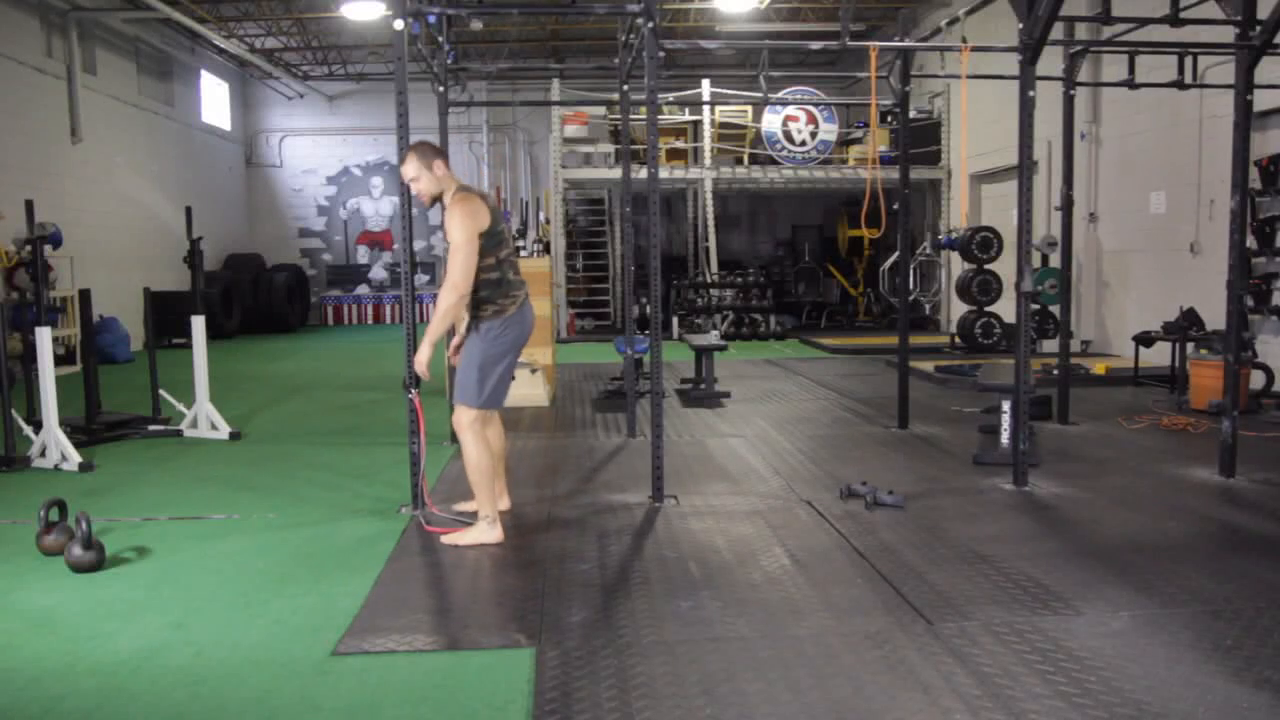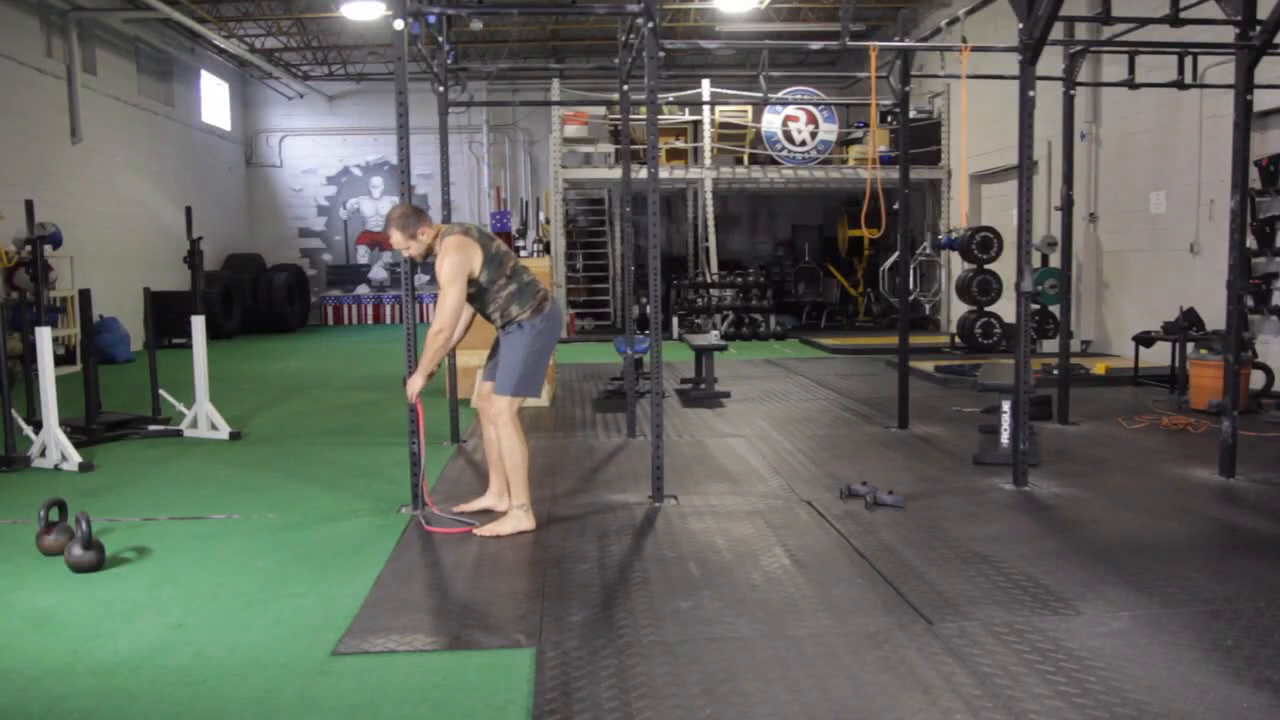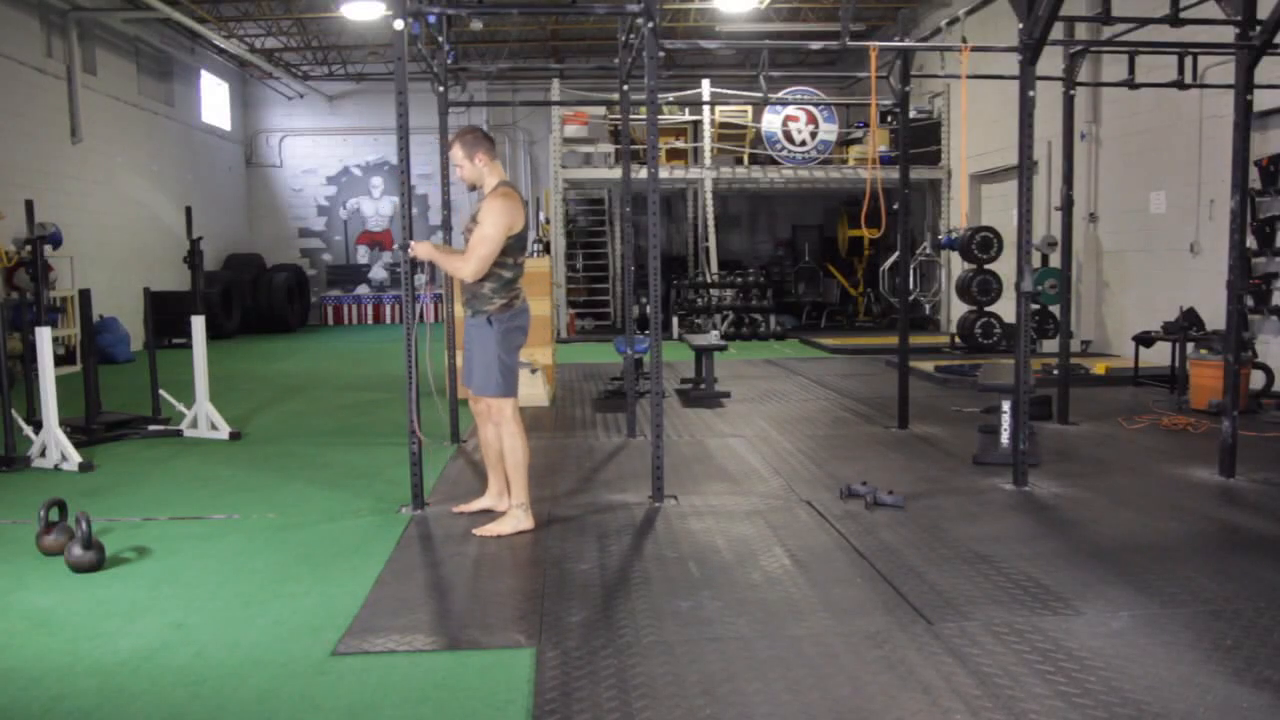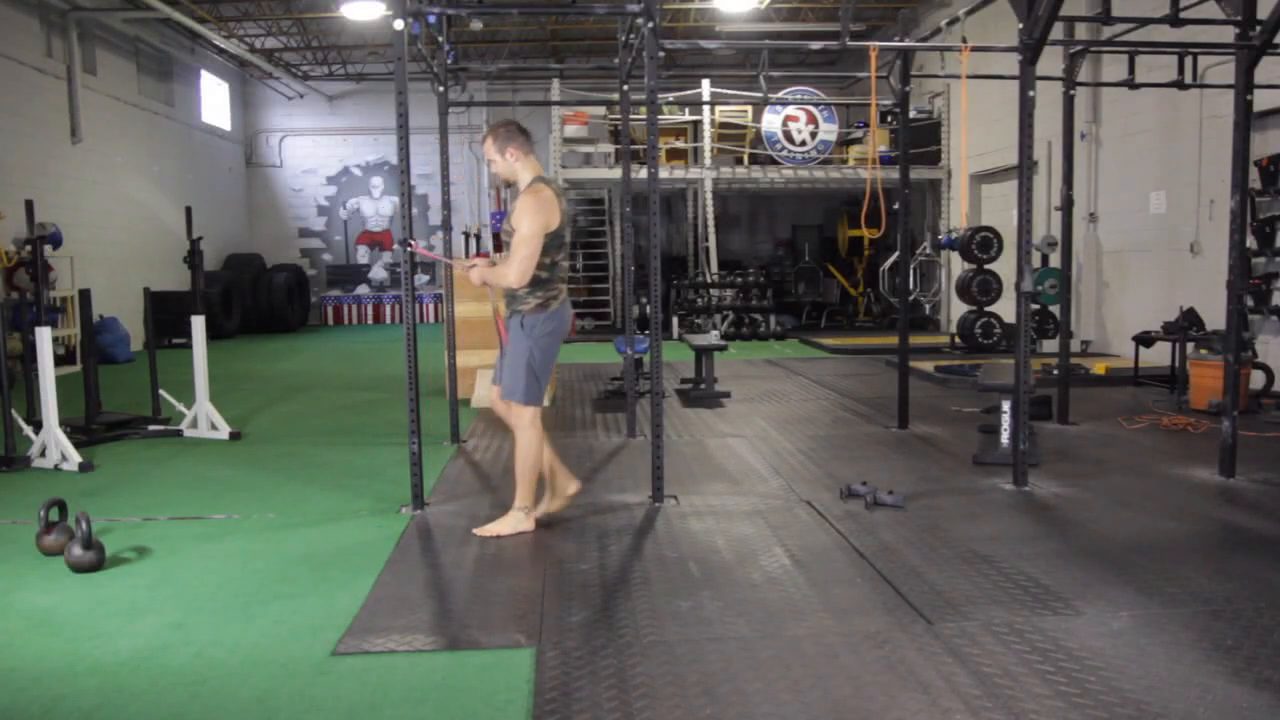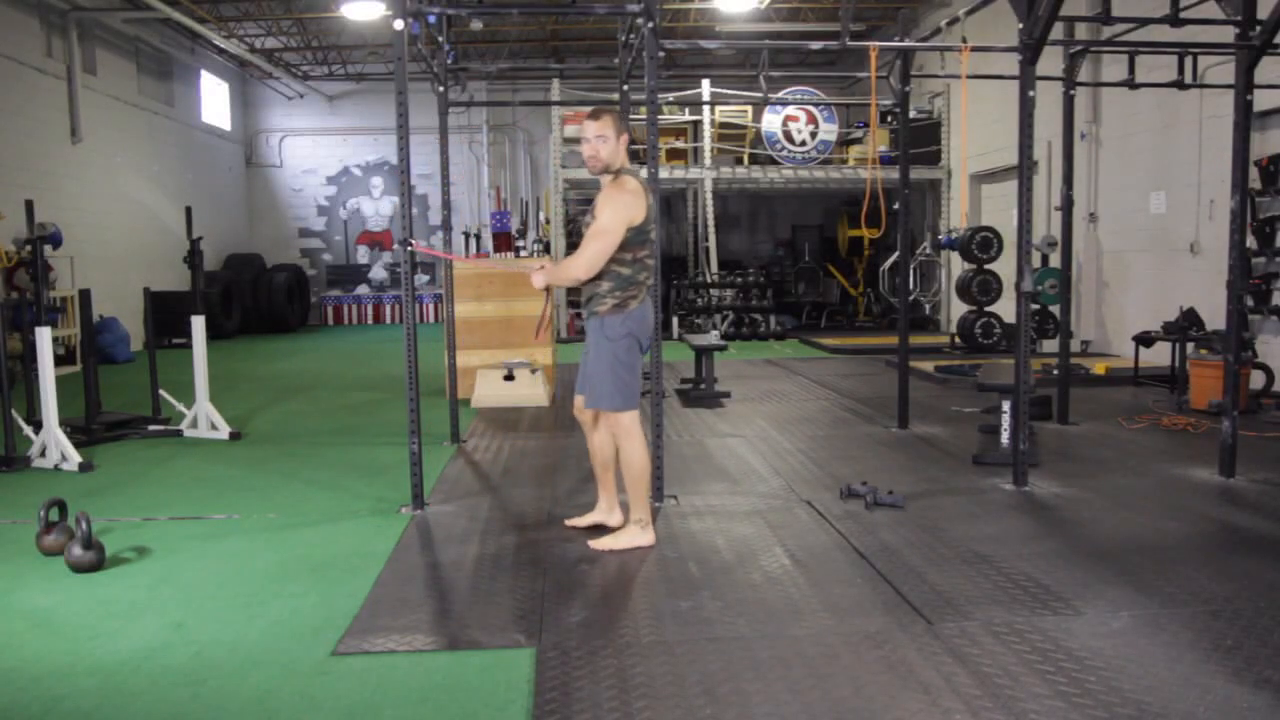
dt=1s
person 1, frame 1
left shoulder: (461, 208)
right shoulder: (469, 204)
left elbow: (457, 287)
left wrist: (427, 342)
right wrist: (463, 332)
left hip: (499, 321)
right hip: (504, 317)
left knee: (466, 420)
right knee: (481, 411)
left ankle: (488, 524)
right ankle: (497, 493)
person 1, frame 2
left shoulder: (451, 254)
right shoulder: (456, 238)
left elbow: (443, 329)
right elbow: (465, 310)
left wrist: (420, 374)
right wrist: (435, 363)
left hip: (533, 322)
right hip: (519, 322)
left knee: (502, 411)
right knee: (485, 403)
left ankle: (522, 513)
right ankle: (498, 494)
person 1, frame 3
left shoulder: (500, 202)
right shoulder: (496, 198)
left elbow: (471, 269)
left wrist: (431, 253)
right wrist: (438, 250)
left hip: (496, 318)
right hip: (483, 315)
left knee: (503, 411)
right knee: (481, 405)
left ankle: (521, 511)
right ankle: (497, 493)
person 1, frame 4
left shoulder: (534, 200)
right shoulder: (543, 192)
left elbow: (518, 275)
left wrist: (484, 274)
right wrist: (492, 265)
left hip: (536, 317)
right hip: (536, 314)
left knee: (520, 411)
right knee: (503, 403)
left ankle: (521, 513)
right ankle: (558, 480)
person 1, frame 5
left shoulder: (620, 191)
right shoulder: (620, 188)
left elbow: (585, 266)
left wrist: (547, 277)
right wrist: (558, 270)
left hip: (617, 318)
right hip: (610, 316)
left knee: (621, 420)
right knee: (586, 410)
left ankle: (639, 525)
right ankle: (607, 505)
